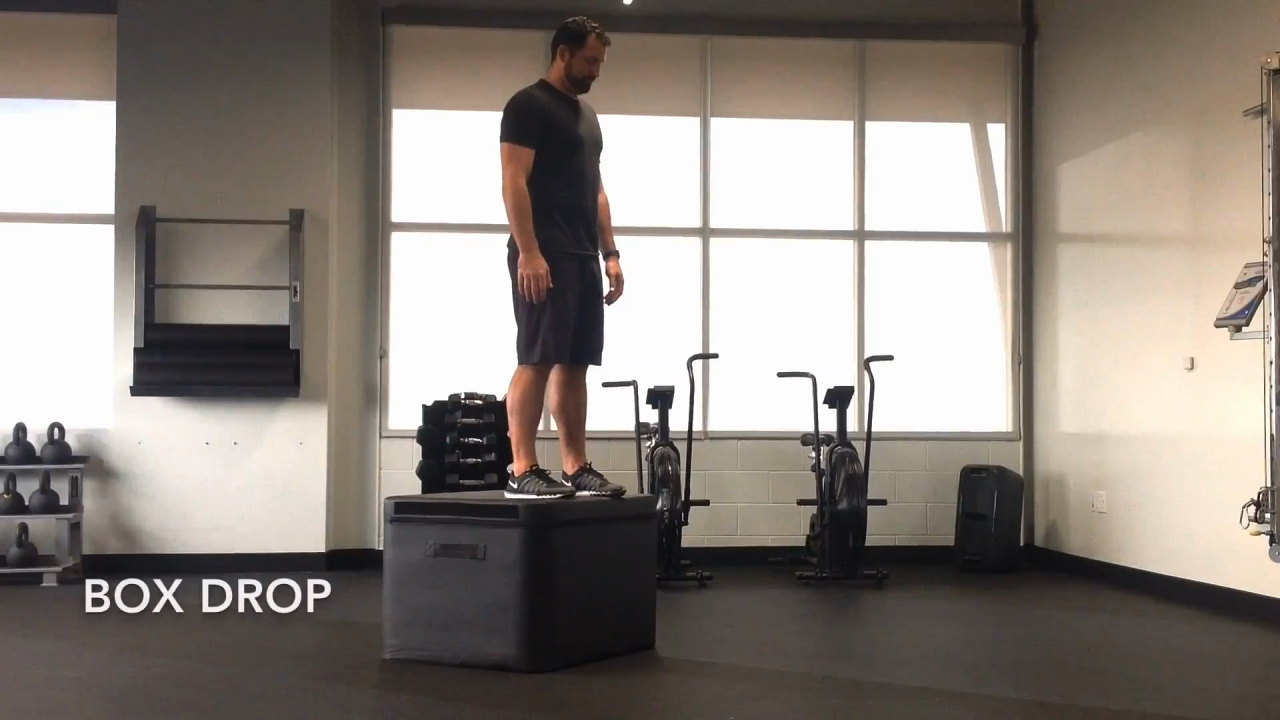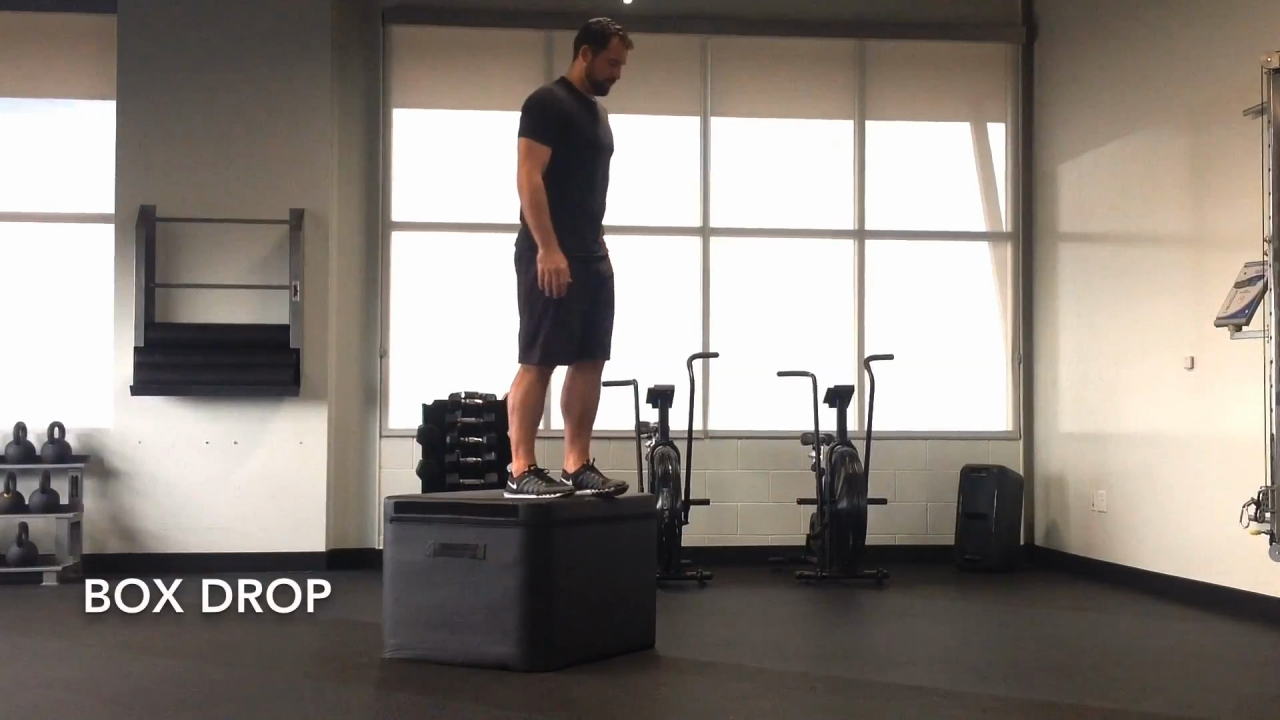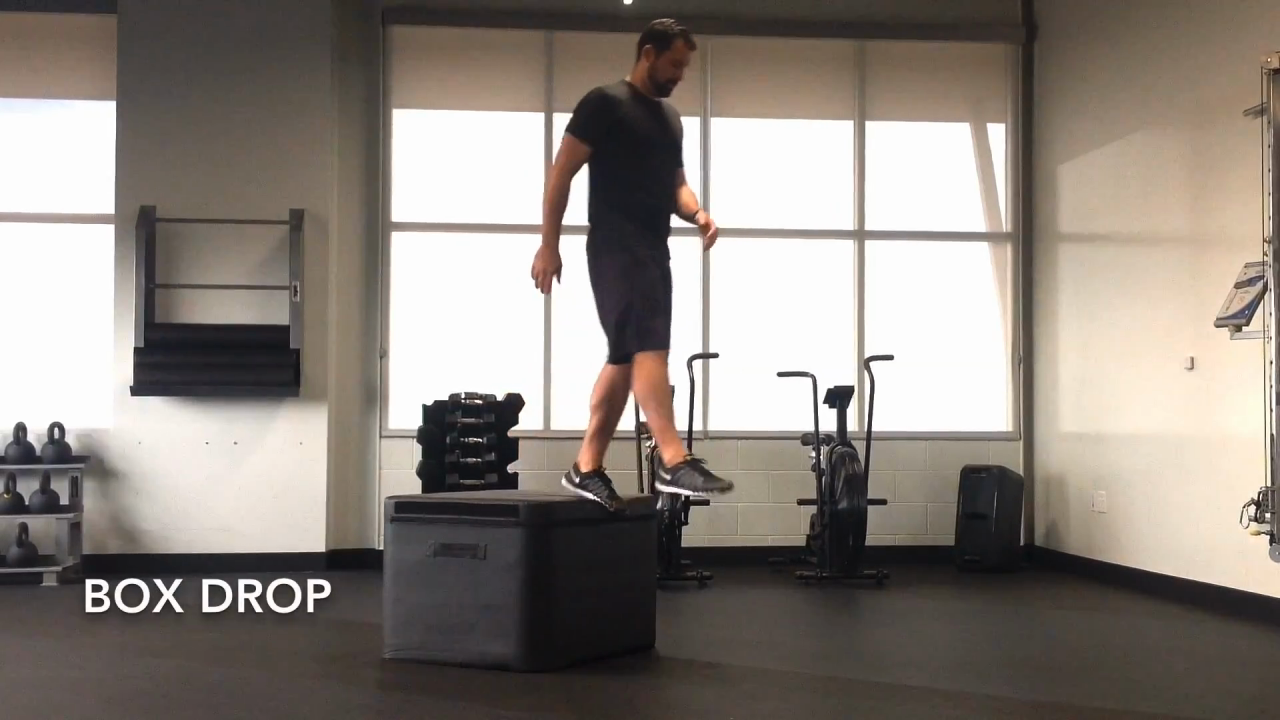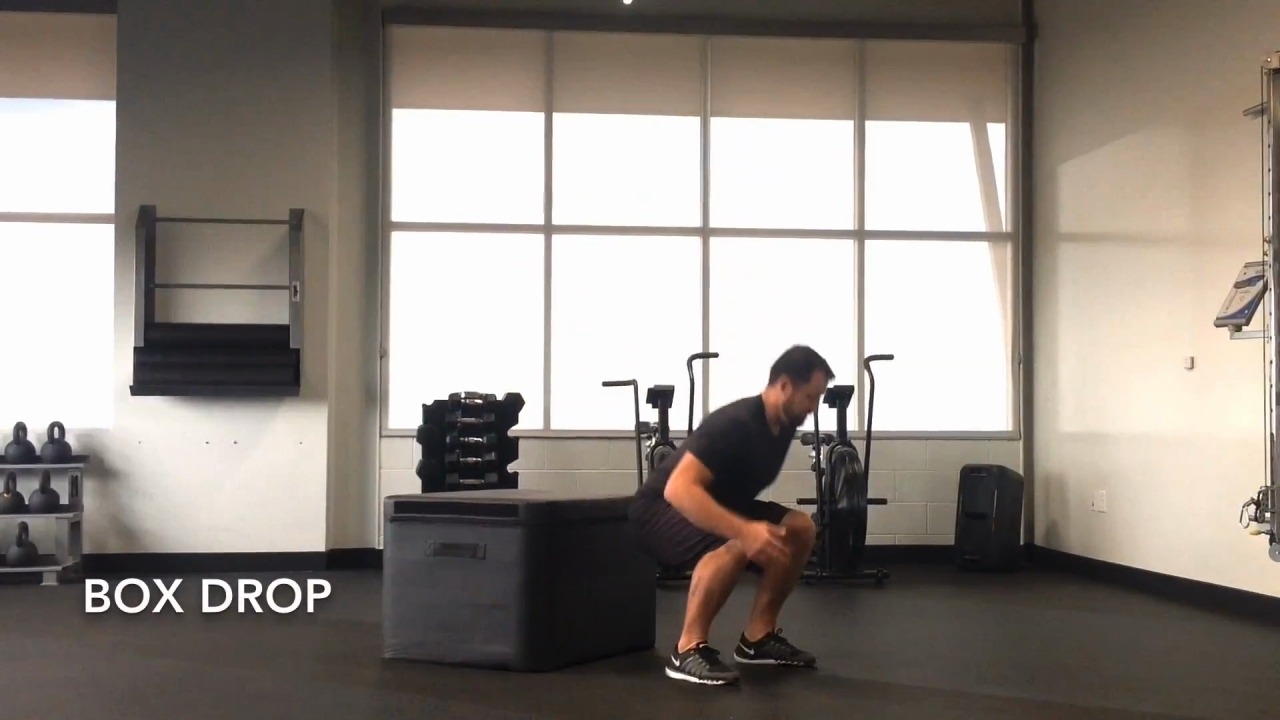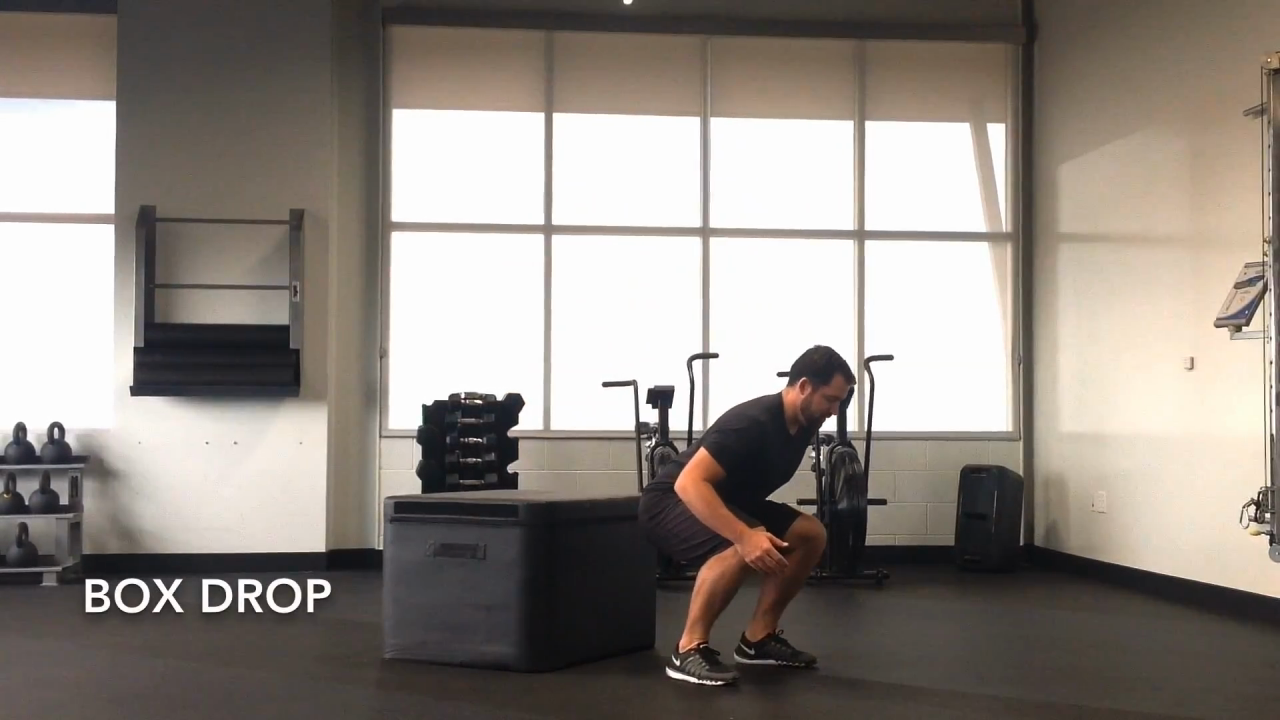
dt=0.7s
person 1, frame 1
left shoulder: (586, 114)
right shoulder: (529, 105)
right elbow: (514, 182)
left wrist: (610, 253)
right wrist: (529, 252)
left hip: (583, 257)
right hip: (544, 256)
left knee: (575, 365)
right knee: (537, 361)
left ankle: (576, 469)
right ankle: (523, 472)
person 1, frame 2
left shoulder: (597, 111)
right shoulder: (548, 103)
right elbow: (529, 178)
right wrist: (548, 249)
left hip: (592, 256)
right hip: (552, 255)
left knee: (590, 361)
right knee: (538, 362)
left ankle: (577, 467)
right ankle: (521, 471)
person 1, frame 3
left shoulder: (670, 118)
right shoulder: (604, 103)
left elbow: (676, 183)
right elbow: (561, 174)
left wrist: (697, 214)
right wrist: (548, 246)
left hip: (653, 250)
right hip: (616, 248)
left knee: (624, 360)
right knee: (649, 350)
left ankle: (587, 467)
right ankle: (676, 463)
person 1, frame 4
left shoulder: (783, 427)
right shoulder: (735, 426)
right elbow: (677, 489)
right wrist: (744, 528)
right hip: (659, 510)
left knee: (801, 530)
right knee: (738, 544)
left ankle: (757, 638)
right ankle: (688, 650)
person 1, frame 5
left shoulder: (804, 425)
right shoulder: (752, 423)
right elbow: (688, 483)
right wrist: (745, 536)
right hip: (671, 503)
left knee: (810, 533)
right knee: (744, 547)
left ankle: (758, 637)
right ankle: (689, 649)
